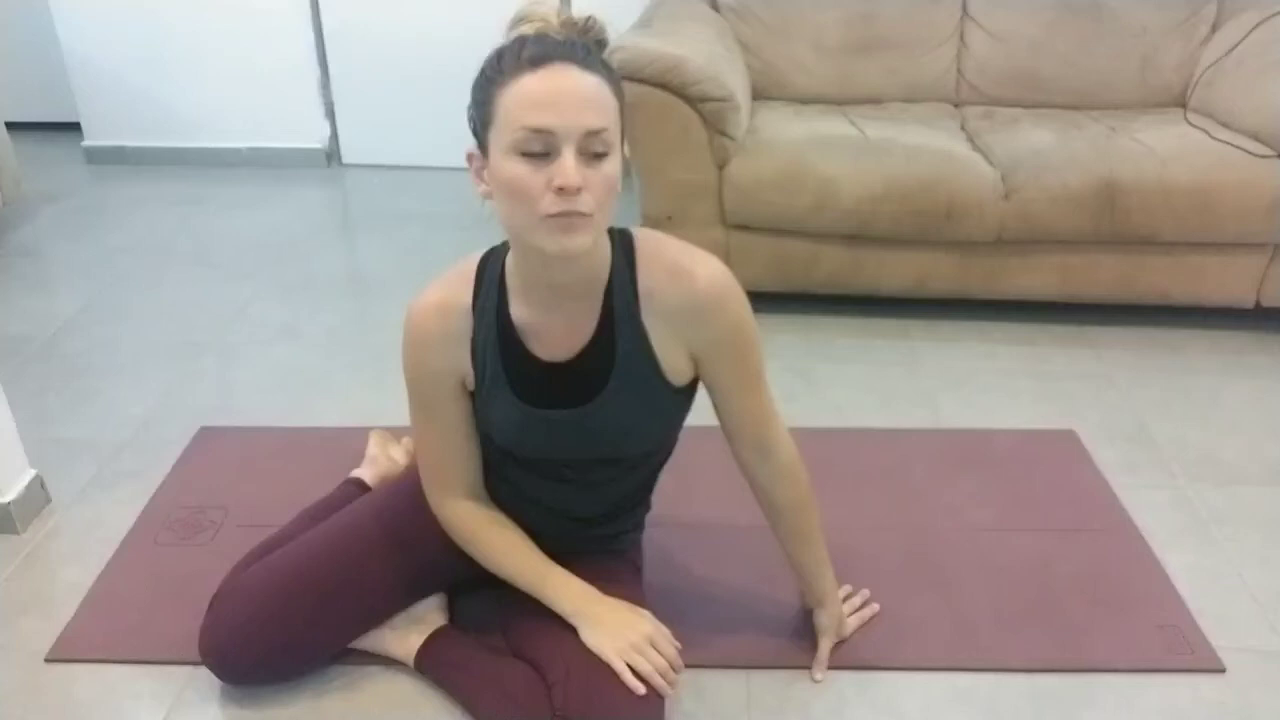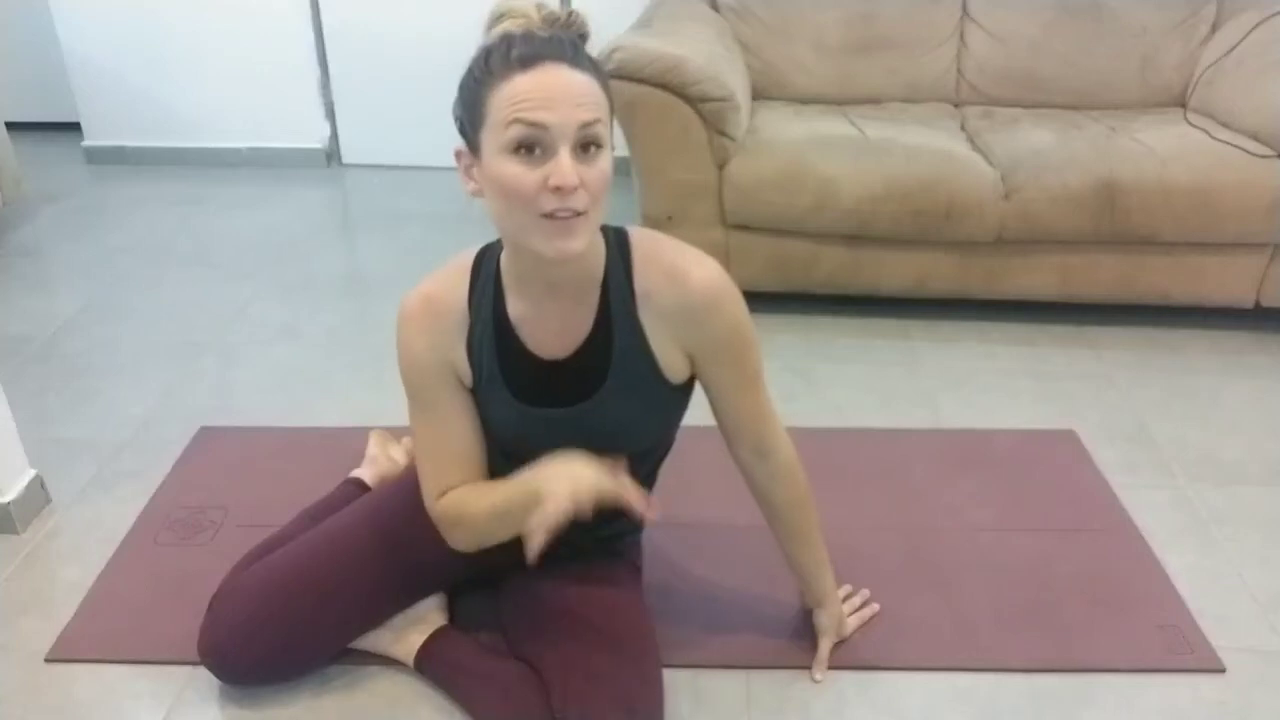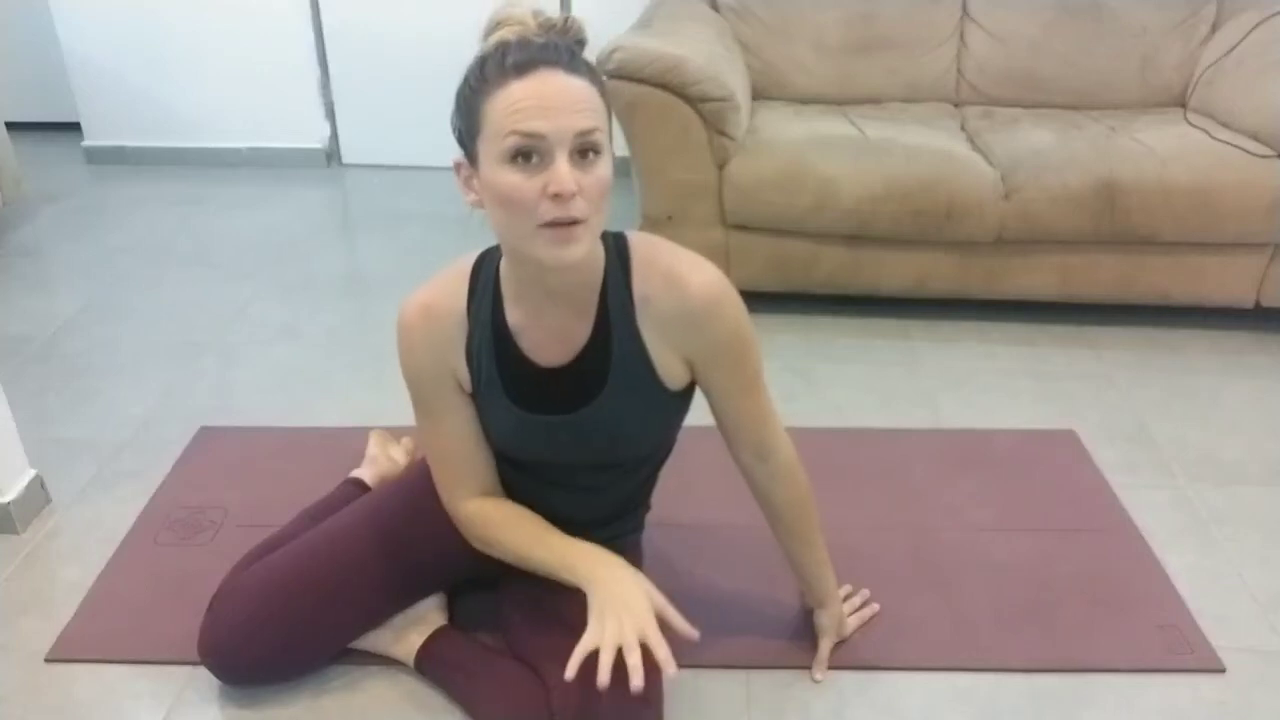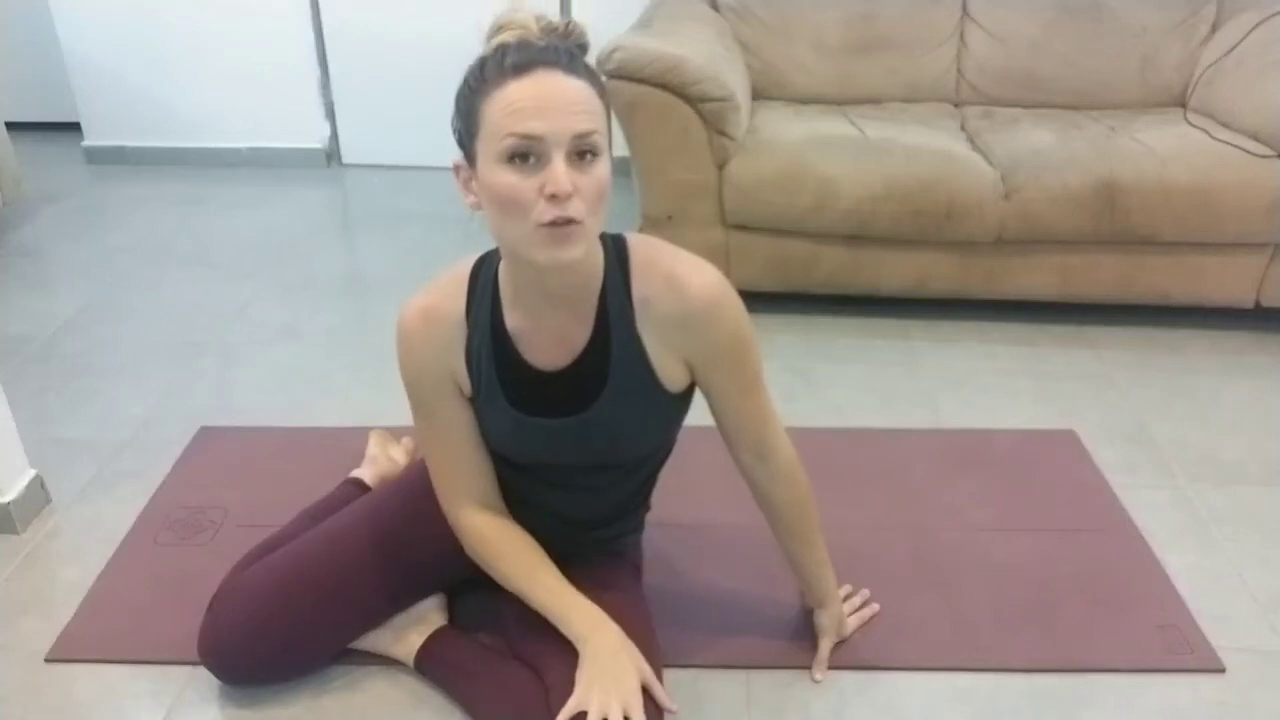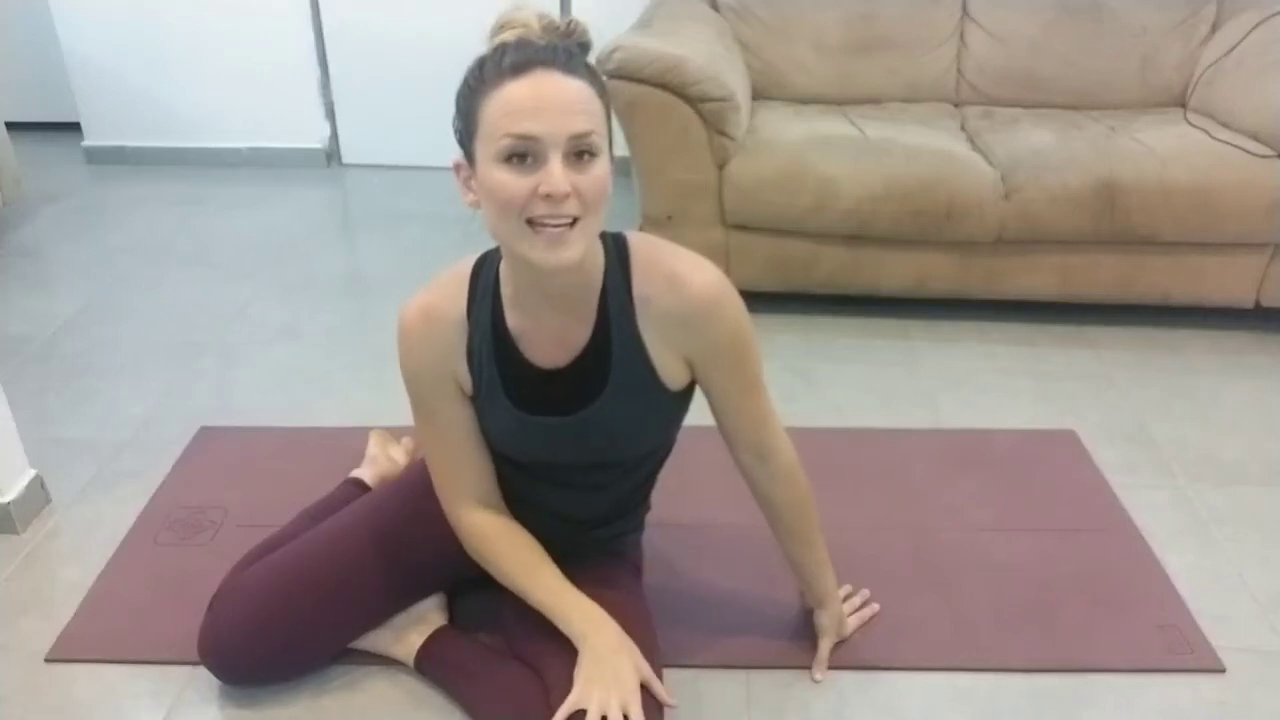
dt=0.7s
person 1, frame 1
left shoulder: (692, 291)
right shoulder: (443, 318)
left elbow: (767, 454)
right elbow: (459, 499)
left wrist: (821, 597)
right wrist: (586, 609)
left hip: (592, 550)
right hip: (482, 518)
right knee: (233, 638)
left ankle: (419, 637)
right ankle: (385, 475)
person 1, frame 2
left shoulder: (686, 290)
right shoulder: (437, 314)
left elbow: (763, 452)
right elbow: (459, 518)
left wrist: (821, 595)
right wrist: (545, 478)
left hip: (590, 557)
right hip: (484, 513)
right knee: (232, 638)
left ankle: (421, 639)
right ankle: (385, 476)
person 1, frame 3
left shoulder: (687, 296)
right shoulder: (435, 320)
left elbow: (765, 455)
right elbow: (476, 501)
left wrist: (821, 595)
right wrist: (602, 578)
left hip: (596, 546)
right hip: (477, 510)
right knee: (232, 638)
left ankle: (419, 637)
right ankle: (385, 477)
person 1, frame 4
left shoulder: (687, 297)
right shoulder: (435, 325)
left elbow: (766, 457)
right elbow: (476, 511)
left wrist: (821, 595)
right wrist: (593, 634)
left hip: (591, 554)
right hip: (480, 519)
right knee: (232, 638)
left ankle: (422, 638)
right ankle: (385, 477)
person 1, frame 5
left shoulder: (687, 295)
right shoulder: (436, 324)
left elbow: (765, 455)
right elbow: (474, 507)
left wrist: (821, 595)
right wrist: (590, 631)
left hip: (590, 554)
right hip: (479, 518)
right knee: (231, 638)
left ankle: (420, 636)
right ankle: (383, 476)
